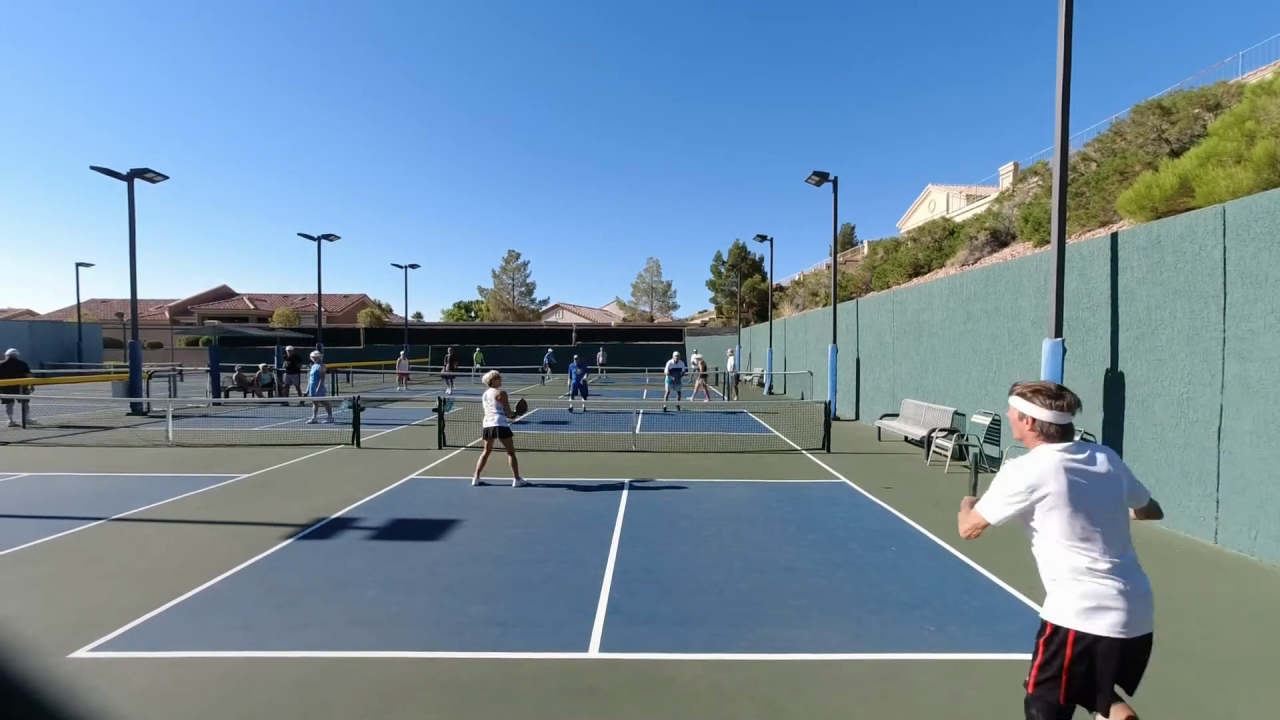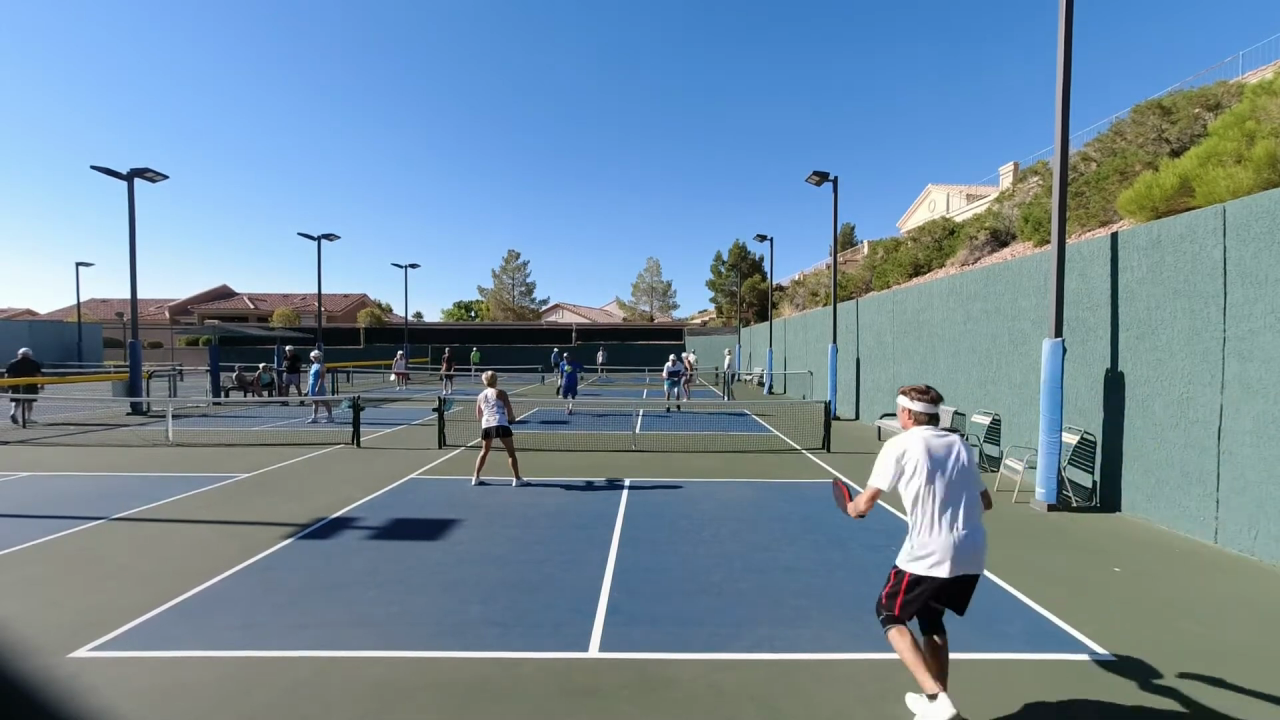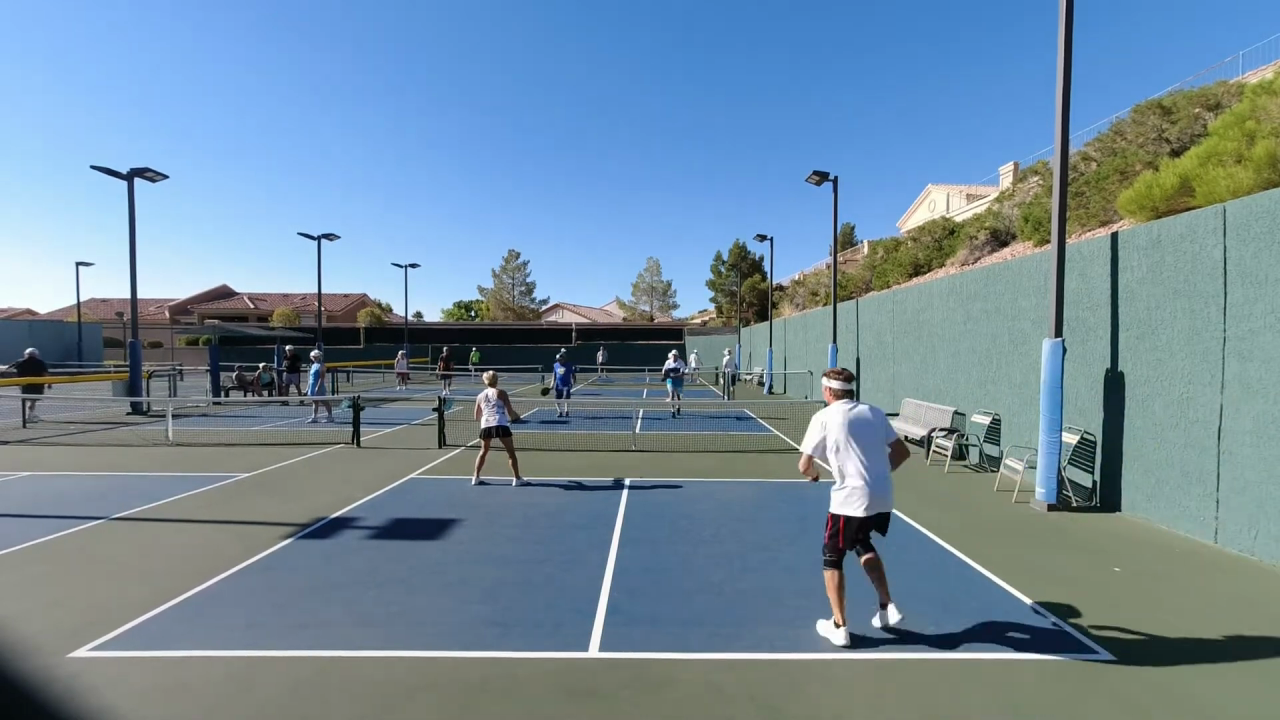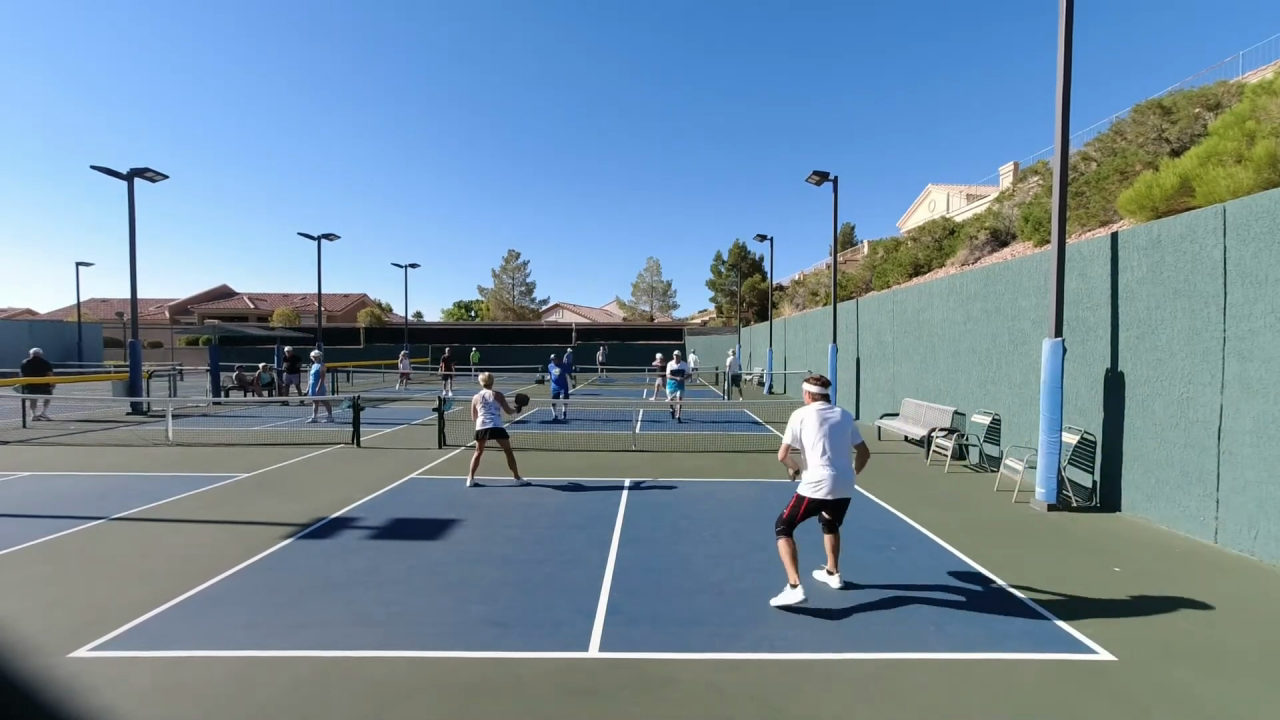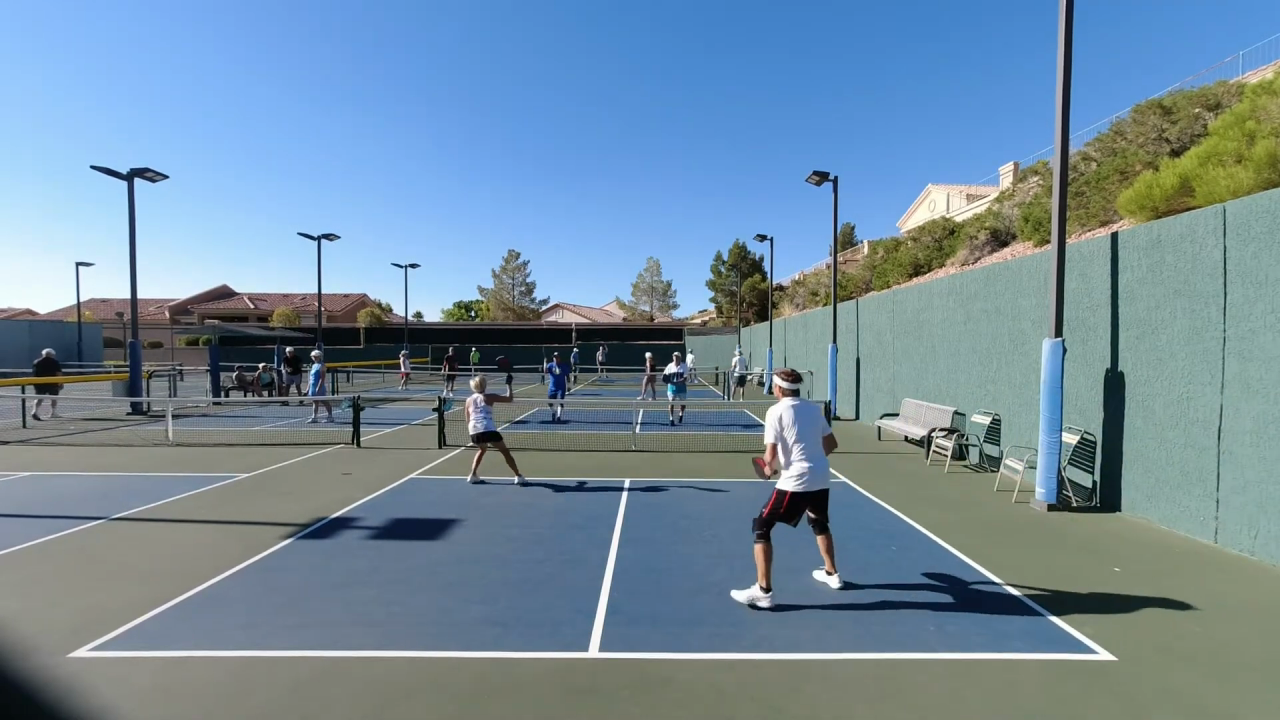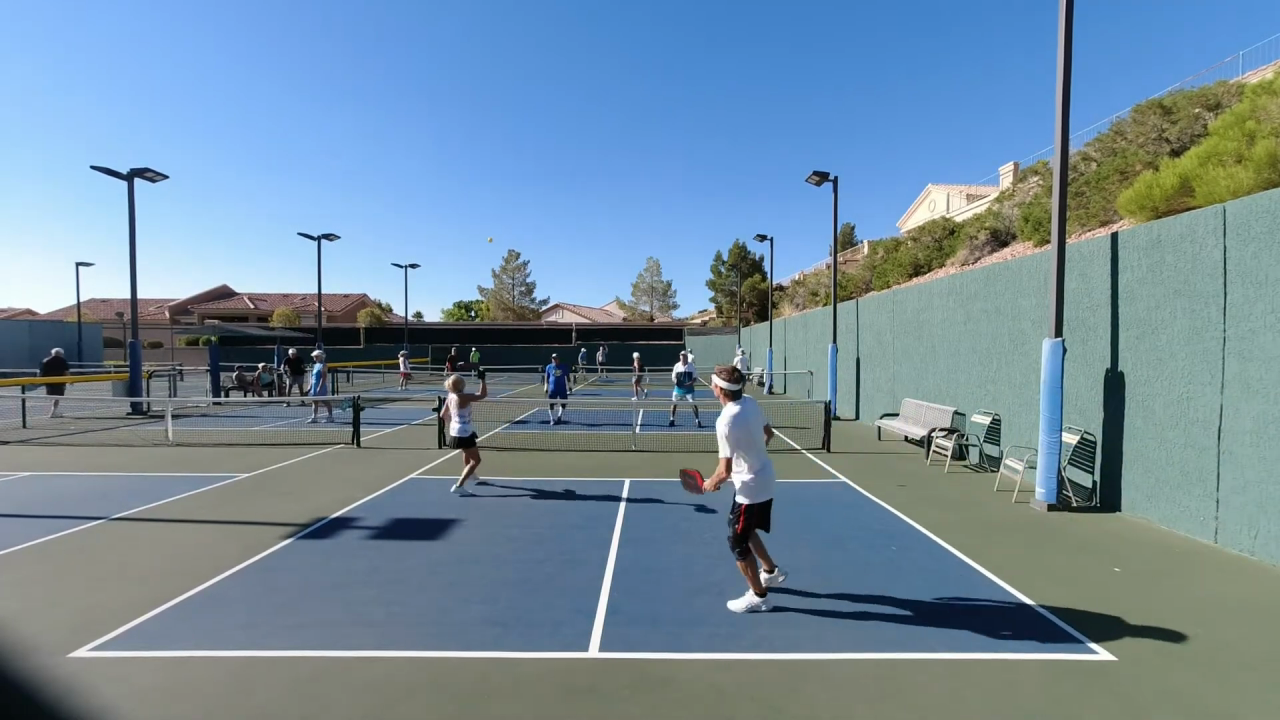
dt=0.4s
person 1, frame 1
left shoulder: (1023, 472)
right shoulder: (1106, 459)
left elbow: (968, 531)
right elbow: (1151, 511)
left wrist: (967, 507)
left hip: (1082, 614)
right hip: (1137, 613)
person 1, frame 2
left shoulder: (901, 446)
right shoulder: (961, 447)
left elbow: (865, 503)
right elbow: (985, 502)
left wrist: (854, 506)
left hip: (927, 557)
right hip: (971, 557)
left knee: (890, 617)
right knee: (931, 622)
person 1, frame 3
left shoulder: (824, 418)
right shoulder: (874, 413)
left elbow: (804, 466)
right elbow: (902, 451)
left wrist: (812, 472)
left hip: (850, 499)
right hip: (882, 500)
left knee: (832, 557)
right knee: (864, 547)
left ankle: (839, 626)
right ankle: (887, 605)
person 1, frame 4
left shoulder: (800, 415)
right shoulder: (844, 415)
left elbow: (783, 456)
right elbow: (863, 453)
left wrist: (795, 467)
left hip: (816, 485)
right hip: (844, 486)
left knee: (783, 528)
right knee: (830, 522)
left ankle: (794, 587)
right ankle: (832, 572)
person 1, frame 5
left shoulder: (777, 411)
right shoulder: (815, 408)
left elbow: (770, 457)
right elbow: (831, 444)
left wrist: (771, 468)
left hip: (795, 481)
right hip: (820, 479)
left knee: (761, 527)
right knee: (819, 523)
left ankle: (763, 591)
right ankle: (831, 573)
person 1, frame 6
left shoulder: (727, 421)
right shoulder: (751, 404)
left elbow: (725, 471)
right elbow: (768, 433)
left wrist: (711, 483)
left hip: (751, 489)
right hip: (761, 480)
left knee: (737, 542)
right knee: (741, 532)
left ankle: (760, 597)
right ankle: (771, 571)
